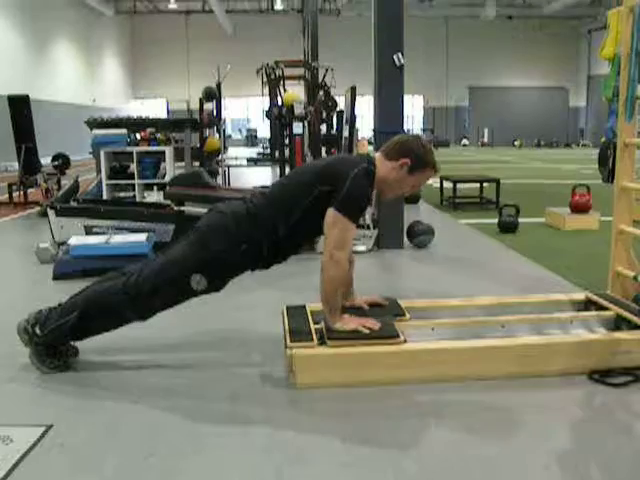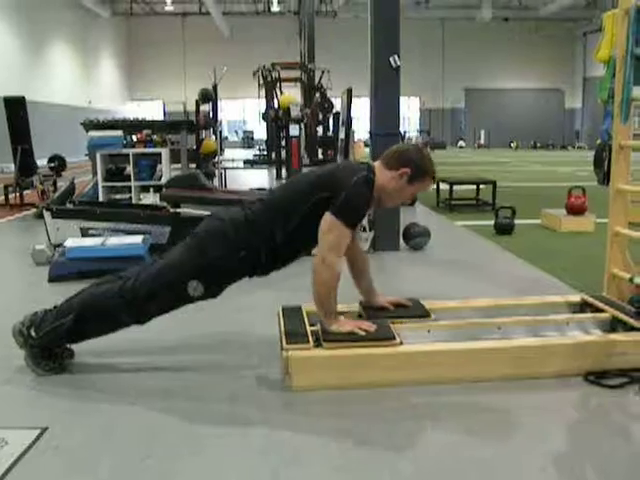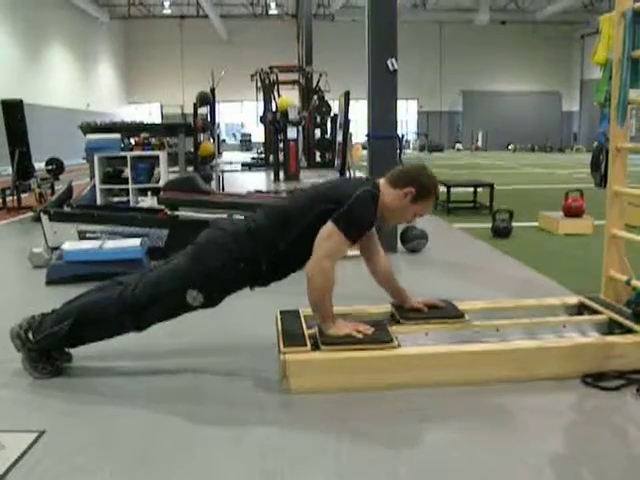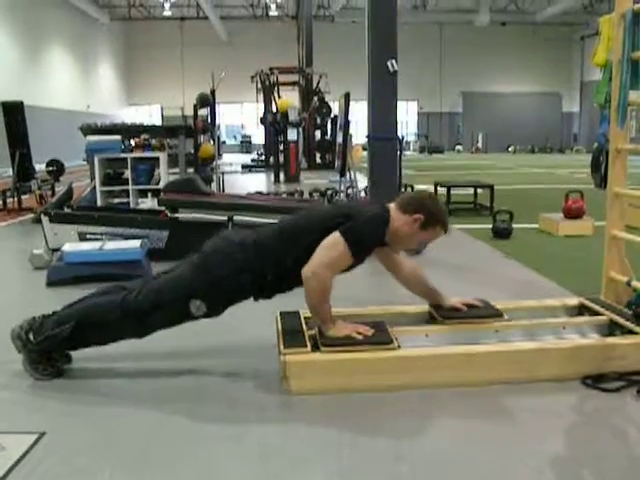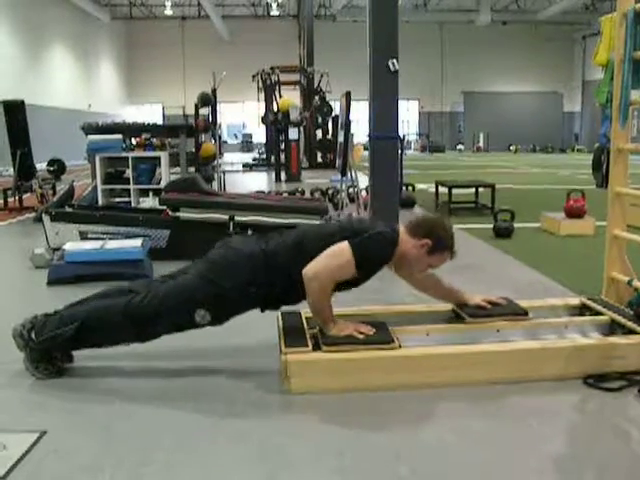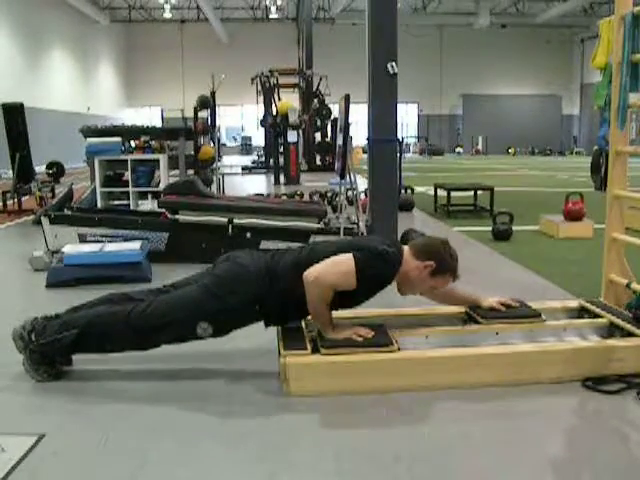
dt=0.3s
person 1, frame 1
left shoulder: (356, 172)
right shoulder: (358, 181)
left elbow: (340, 249)
right elbow: (334, 255)
left wrist: (350, 297)
right wrist: (335, 319)
left hip: (232, 227)
right hip: (232, 241)
left knee: (144, 284)
right knee: (141, 294)
left ankle: (50, 324)
right ankle: (44, 332)
person 1, frame 2
left shoulder: (357, 182)
right shoulder: (358, 188)
left elbow: (352, 248)
right elbow: (326, 258)
left wrist: (372, 297)
right wrist: (331, 320)
left hip: (231, 235)
right hip: (229, 249)
left knee: (140, 288)
right knee: (138, 298)
left ankle: (46, 326)
right ankle: (39, 332)
person 1, frame 3
left shoulder: (364, 198)
right shoulder: (362, 202)
left elbow: (375, 257)
right elbow: (319, 267)
left wrist: (406, 301)
right wrist: (328, 324)
left hip: (231, 245)
right hip: (230, 259)
left knee: (137, 293)
right knee: (135, 305)
left ankle: (44, 330)
right ankle: (37, 336)
person 1, frame 4
left shoulder: (375, 219)
right shoulder: (372, 224)
left elbow: (403, 269)
right elbow: (314, 272)
left wrist: (441, 300)
right wrist: (329, 325)
left hip: (236, 254)
right hip: (233, 269)
left knee: (143, 298)
right knee: (138, 312)
left ankle: (47, 329)
right ankle: (39, 337)
person 1, frame 5
left shoulder: (387, 239)
right shoulder: (381, 242)
left elbow: (420, 281)
right elbow: (315, 274)
left wrist: (465, 299)
right wrist: (330, 326)
left hip: (243, 258)
right hip: (240, 278)
left knee: (147, 299)
right knee: (143, 316)
left ankle: (50, 328)
right ankle: (42, 336)
person 1, frame 6
left shoulder: (390, 254)
right shoulder: (383, 262)
left elbow: (435, 289)
right elbow: (316, 279)
left wrist: (478, 299)
right wrist: (328, 329)
left hip: (246, 272)
right hip: (243, 291)
left knee: (149, 306)
right knee: (145, 324)
left ankle: (50, 328)
right ankle: (43, 340)
